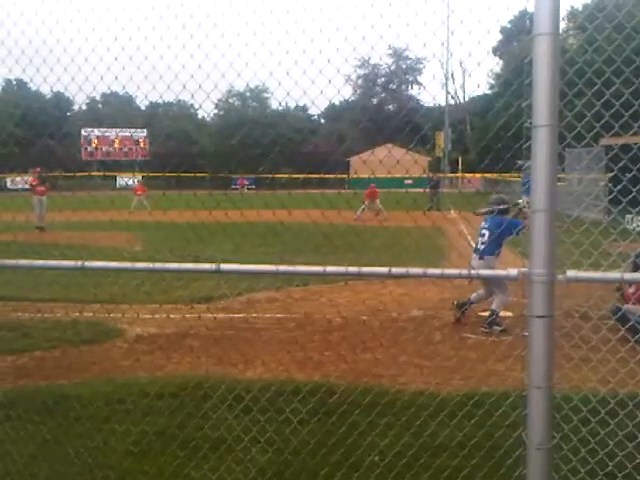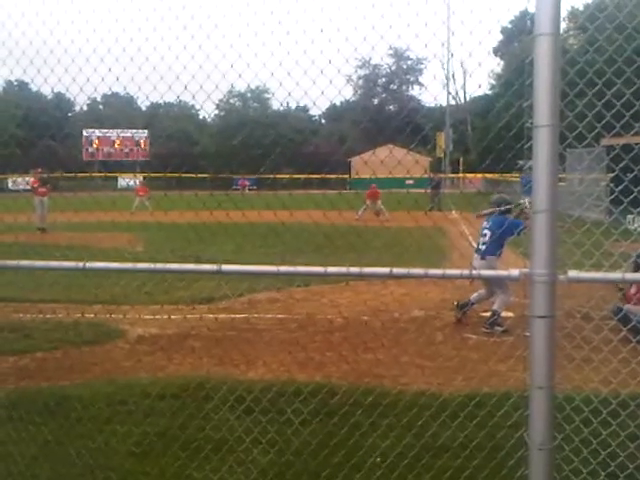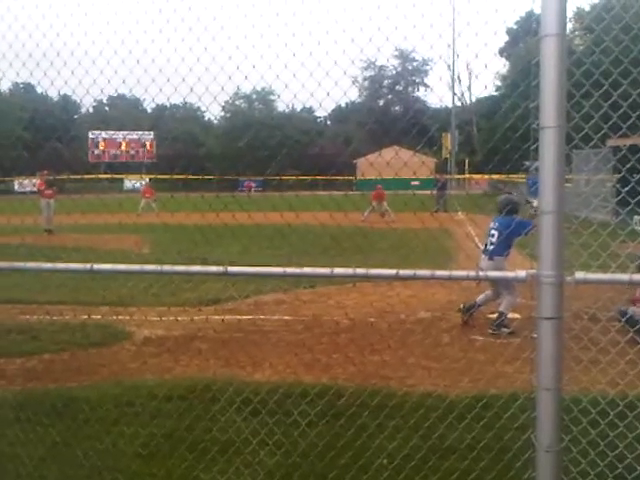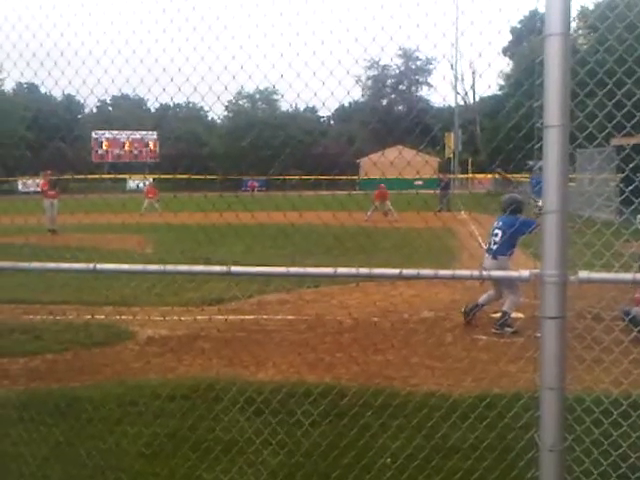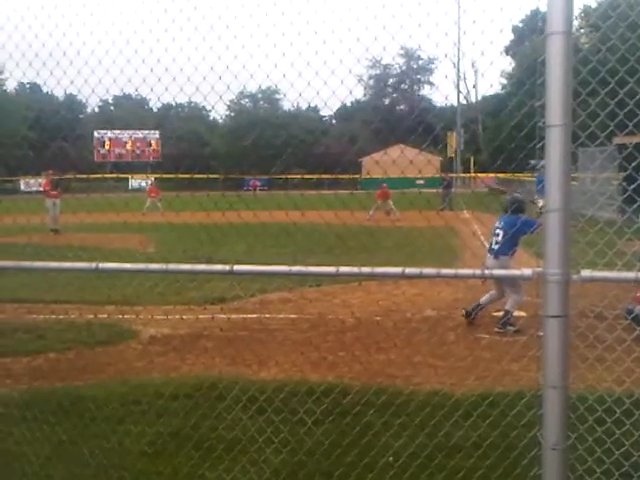
dt=0.2s
person 1, frame 1
left shoulder: (488, 220)
right shoulder: (501, 222)
right elbow: (526, 224)
left wrist: (519, 211)
right wrist: (524, 212)
left hip: (476, 260)
right hip: (486, 262)
left knee: (489, 290)
right knee: (502, 292)
left ankle: (462, 306)
right ankle: (490, 323)
person 1, frame 2
left shoulder: (490, 220)
right shoulder: (504, 221)
right elbow: (527, 224)
left wrist: (521, 211)
right wrist: (527, 213)
left hip: (478, 260)
right hip: (488, 262)
left knee: (490, 290)
right knee: (504, 292)
left ankle: (462, 307)
right ankle: (491, 323)
person 1, frame 3
left shoulder: (496, 220)
right shoulder: (512, 222)
left elbow: (519, 225)
right elbow: (535, 224)
left hip: (485, 261)
right hip: (495, 263)
left knee: (496, 291)
right knee: (510, 293)
left ankle: (468, 309)
right ankle: (497, 325)
person 1, frame 4
left shoulder: (500, 220)
right shoulder: (517, 221)
left elbow: (525, 225)
right elbow: (539, 223)
left hip: (488, 260)
right hip: (499, 262)
left knee: (498, 291)
right knee: (513, 293)
left ankle: (470, 311)
right ankle: (500, 324)
person 1, frame 5
left shoulder: (503, 219)
right shoulder: (517, 221)
left elbow: (526, 223)
right elbow: (539, 224)
left hip: (491, 259)
right hip: (501, 261)
left knee: (499, 291)
right knee: (516, 292)
left ankle: (471, 312)
right ankle: (503, 323)
